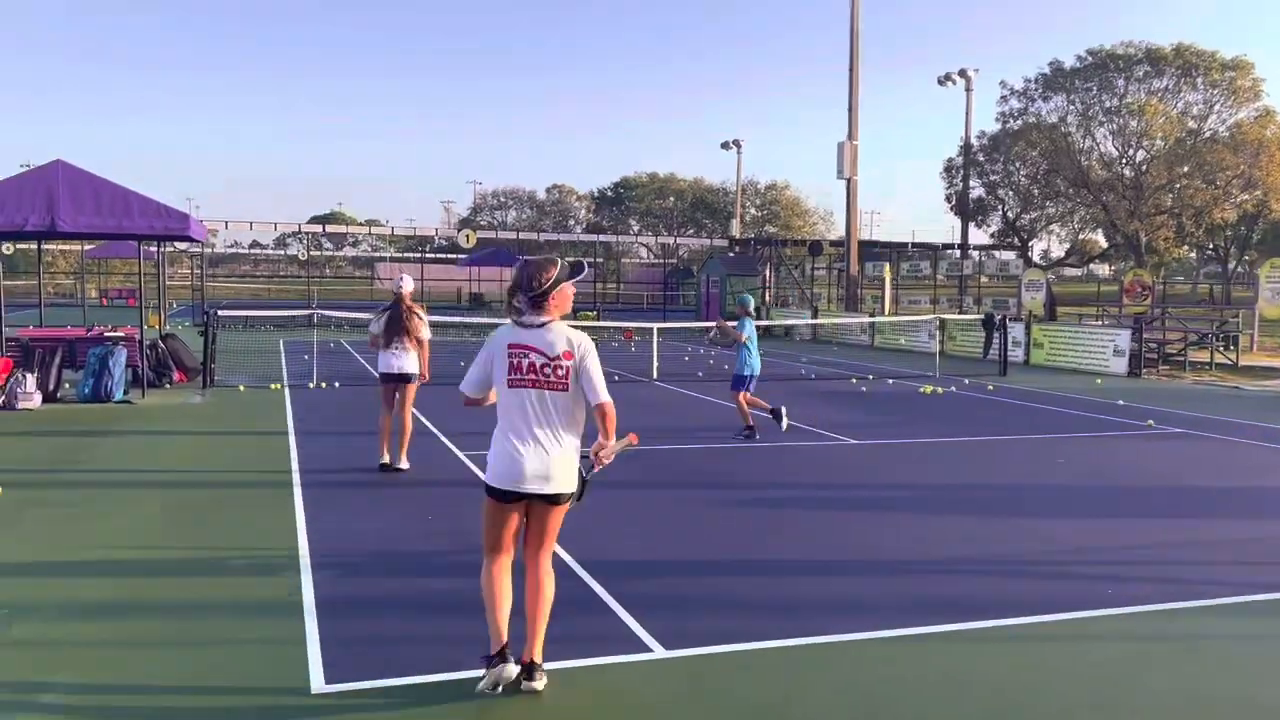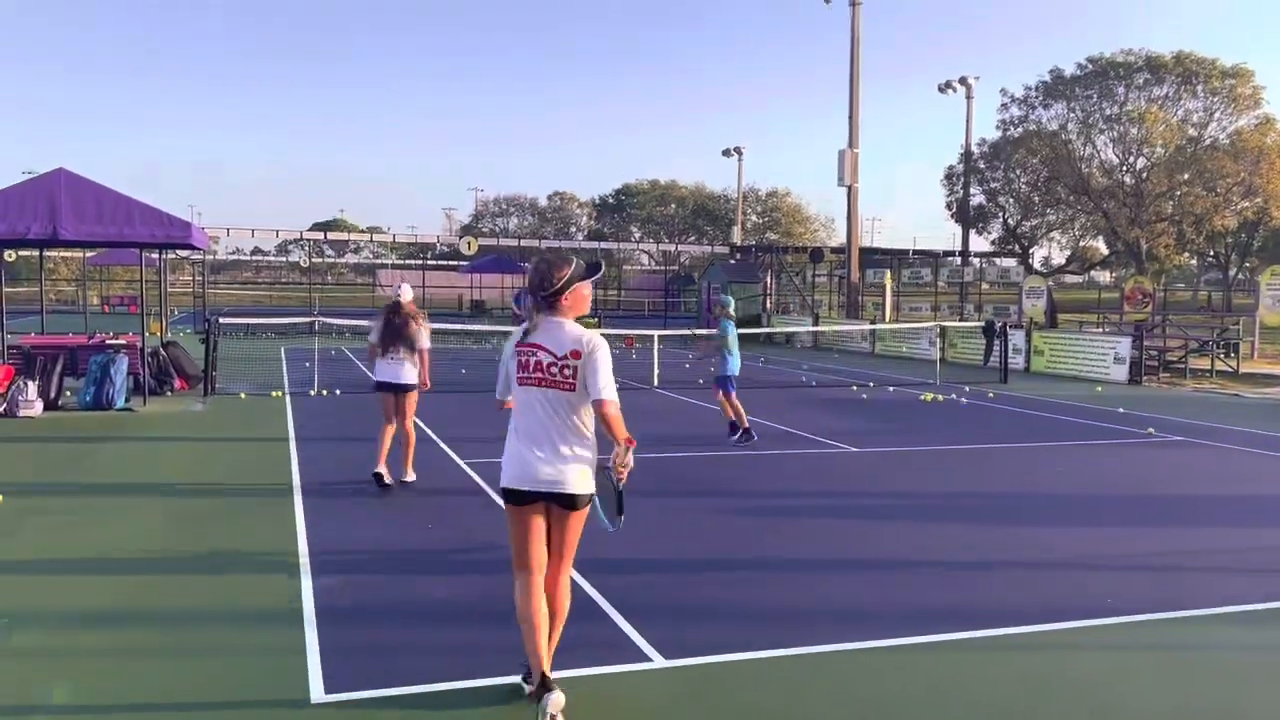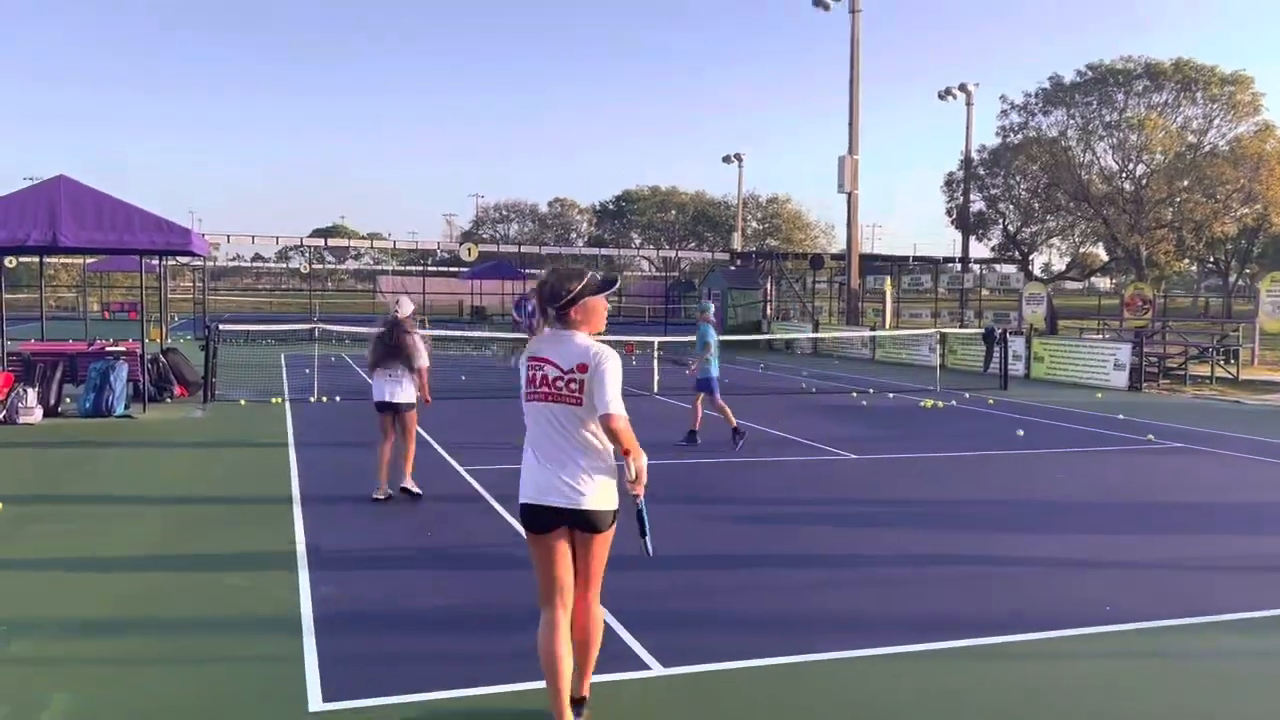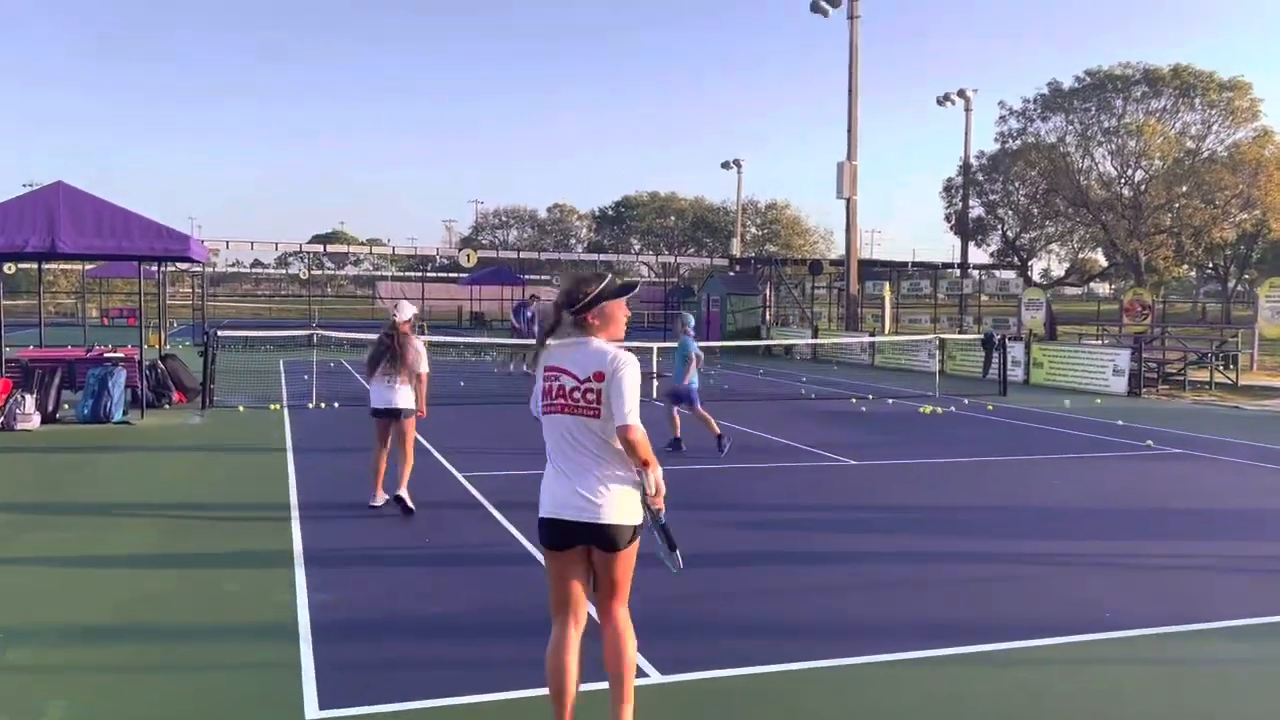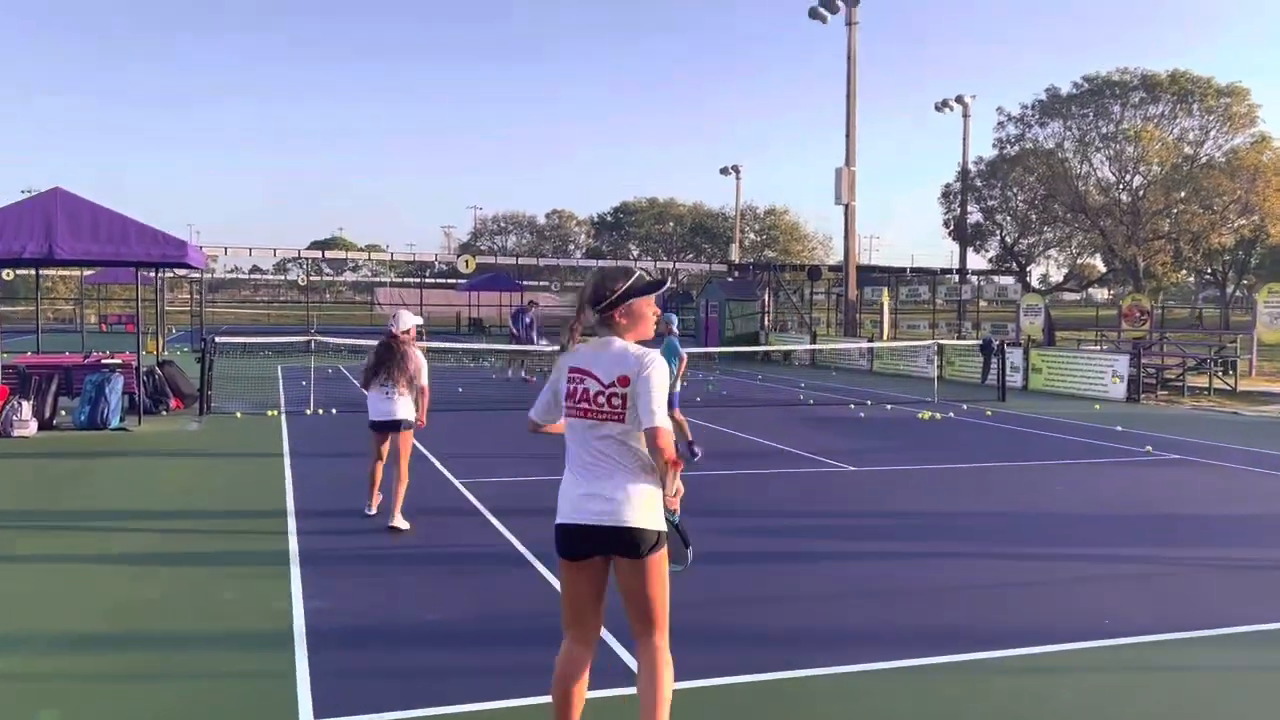
dt=0.1s
person 1, frame 1
left shoulder: (501, 339)
right shoulder: (578, 343)
left elbow: (471, 397)
right elbow: (604, 408)
right wrist: (605, 442)
left hip: (508, 470)
right hip: (557, 472)
left knee: (497, 559)
right knee: (539, 562)
left ankle: (500, 652)
right ankle: (532, 663)
person 1, frame 2
left shoulder: (518, 338)
right shoulder: (591, 343)
right elbow: (606, 409)
right wrist: (624, 447)
left hip: (521, 472)
right hip: (572, 474)
left knee: (528, 577)
right knee: (558, 571)
left ankle: (542, 679)
right ankle: (545, 678)
person 1, frame 3
left shoulder: (532, 351)
right shoulder: (601, 355)
right elbow: (612, 422)
right wrist: (637, 461)
left hip: (539, 495)
right hip: (593, 495)
left knee: (556, 607)
right knee: (588, 597)
person 1, frame 4
left shoulder: (548, 359)
right shoulder: (620, 361)
right elbow: (630, 434)
right wrist: (653, 473)
left hip: (558, 509)
right hip: (613, 507)
left knee: (567, 623)
right knee: (615, 613)
person 1, frame 5
left shoulder: (570, 361)
right shoulder: (647, 362)
left elbow: (538, 422)
right elbow: (660, 440)
right wrist: (672, 479)
left hip: (576, 516)
right hip: (633, 516)
left knee: (578, 640)
right knee: (653, 641)
person 2, frame 1
left shoulder: (383, 313)
right shoulder: (417, 314)
left elbow: (373, 342)
right elbow: (424, 345)
right wrist: (425, 369)
left hip: (386, 367)
right hip: (409, 368)
left knee: (387, 410)
right knee: (405, 412)
left ankle: (384, 455)
right ankle: (402, 458)
person 2, frame 2
left shoulder: (381, 321)
right shoulder: (417, 322)
left elbow: (372, 353)
right elbow: (423, 355)
right wrist: (425, 377)
left hip: (384, 377)
right hip: (407, 378)
left knee: (388, 423)
right knee: (406, 423)
left ankle: (381, 467)
right ankle: (407, 470)
person 2, frame 3
left shoulder: (380, 338)
right shoulder: (415, 340)
left elbow: (371, 368)
right elbow: (422, 373)
right wrist: (426, 394)
left hip: (382, 395)
right hip: (406, 397)
left knee: (387, 440)
right knee: (409, 440)
left ankle: (382, 488)
right ankle: (407, 479)
person 2, frame 4
left shoulder: (380, 342)
right shoulder: (415, 344)
left elbow: (369, 374)
right elbow: (421, 379)
right wrist: (422, 405)
left hip: (379, 401)
right hip: (404, 402)
left knee: (382, 447)
right knee: (406, 450)
left ankle: (377, 494)
right ankle: (401, 490)
person 2, frame 5
left shoulder: (378, 351)
right shoulder: (415, 355)
left elbow: (364, 383)
right elbow: (423, 390)
right wrist: (422, 415)
left hip: (377, 413)
right hip: (402, 414)
left knee: (379, 457)
right knee: (401, 464)
left ankle: (372, 501)
right ankle: (395, 515)
